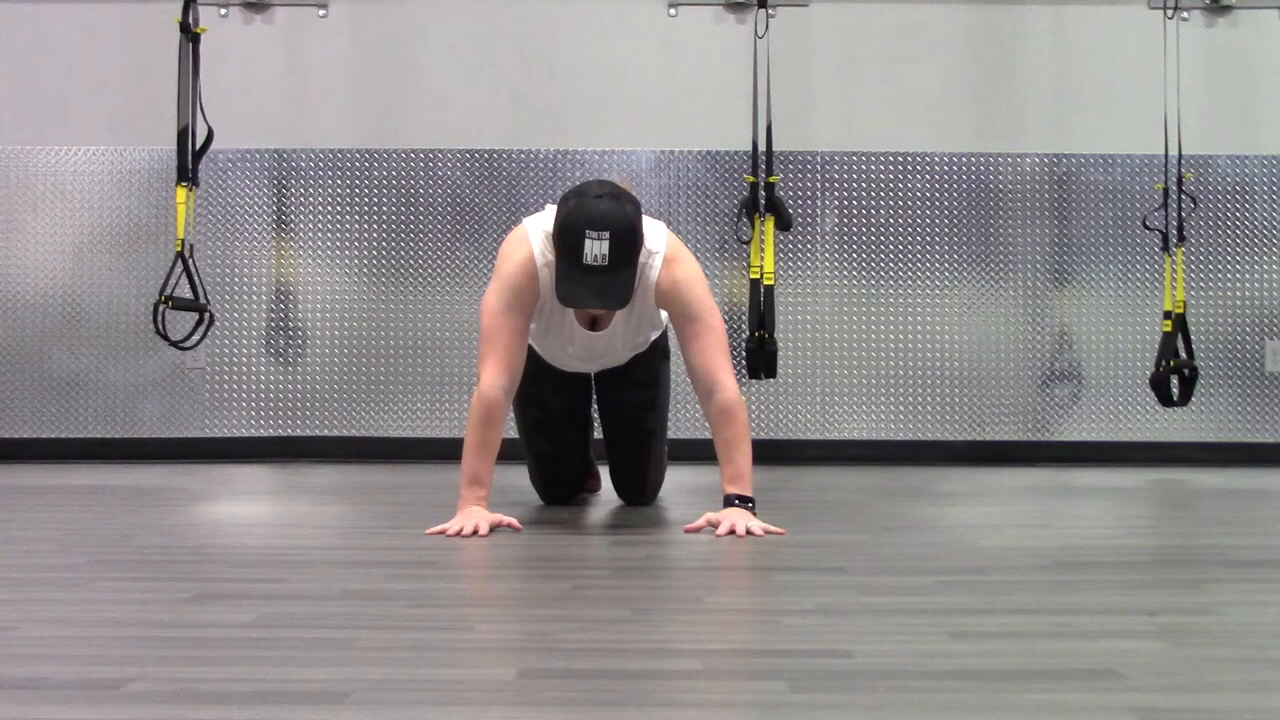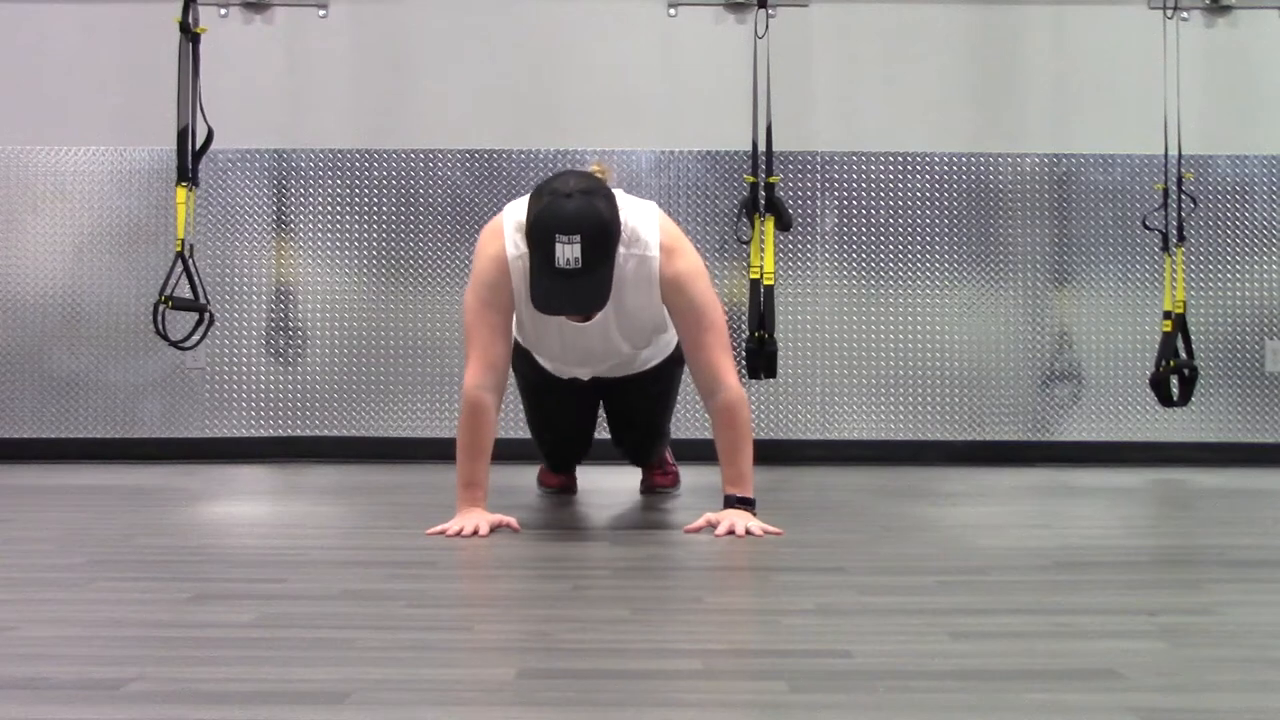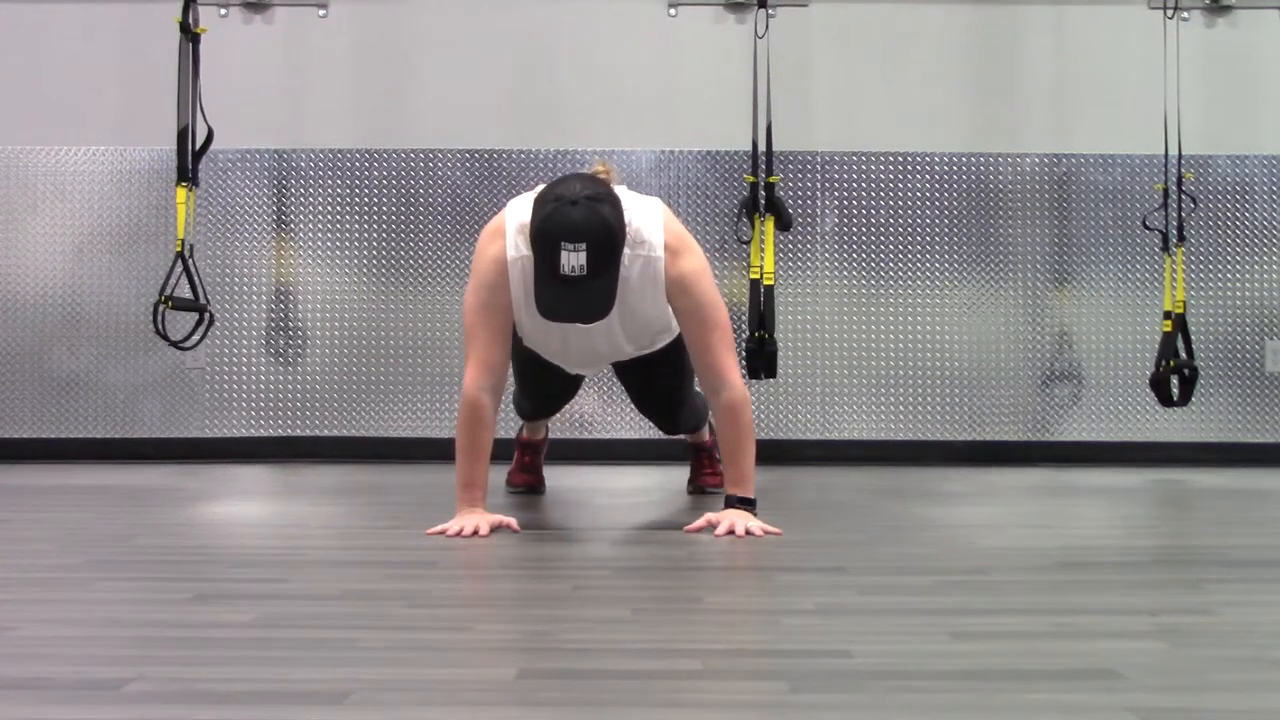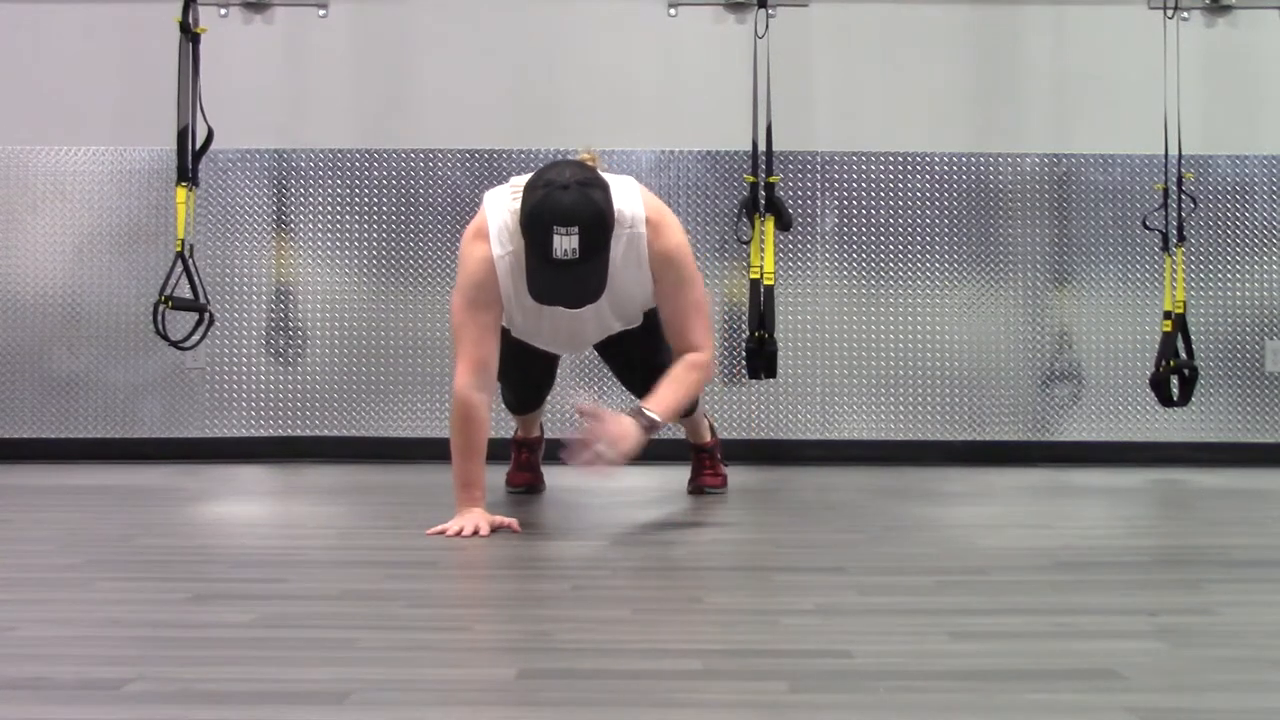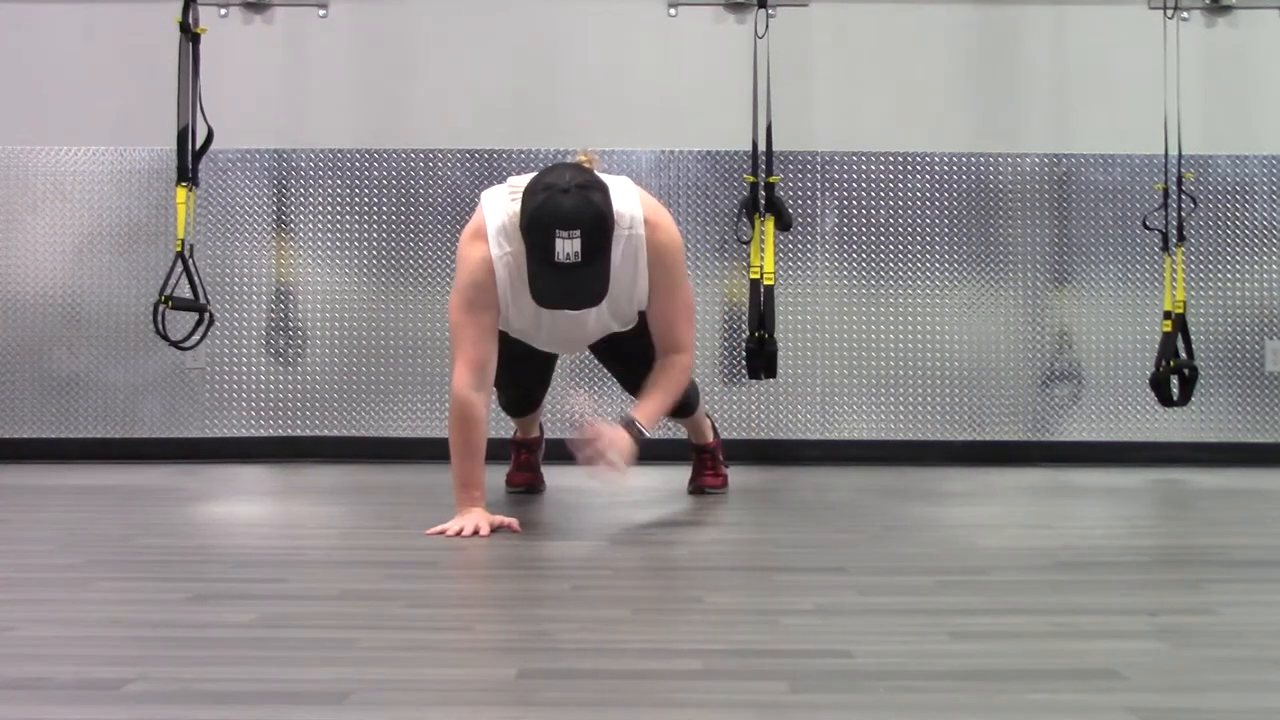
dt=1s
person 1, frame 1
left shoulder: (669, 262)
right shoulder: (525, 253)
left elbow: (720, 387)
right elbow: (493, 384)
left wrist: (739, 501)
right wrist: (472, 503)
left hip: (635, 351)
right hip: (546, 355)
left knee: (639, 491)
right knee: (557, 490)
right ankle: (578, 455)
person 1, frame 2
left shoulder: (665, 249)
right shoulder: (501, 244)
left elbow: (721, 384)
right elbow: (481, 384)
left wrist: (739, 503)
right wrist: (471, 504)
left knee: (640, 446)
right knee: (559, 454)
left ankle: (656, 454)
right ankle: (564, 456)
person 1, frame 3
left shoulder: (669, 248)
right shoulder: (502, 244)
left elbow: (726, 384)
right elbow: (480, 385)
left wrist: (740, 502)
right wrist: (470, 506)
left ankle: (704, 441)
right ankle: (531, 439)
person 1, frame 4
left shoulder: (655, 228)
right shoulder: (487, 239)
left elbow: (698, 353)
right elbow: (471, 380)
left wrist: (643, 422)
right wrist: (470, 505)
right knee: (520, 393)
left ankle: (703, 439)
right ankle: (527, 440)
person 1, frame 5
left shoulder: (651, 228)
right shoulder: (485, 240)
left elbow: (677, 353)
right elbow: (470, 382)
left wrist: (632, 428)
right wrist: (470, 505)
left knee: (658, 381)
right knee: (516, 390)
left ankle: (705, 440)
right ankle: (527, 441)
